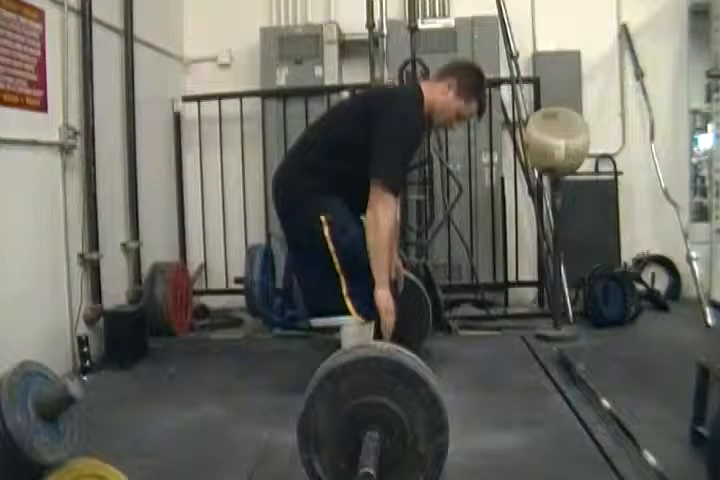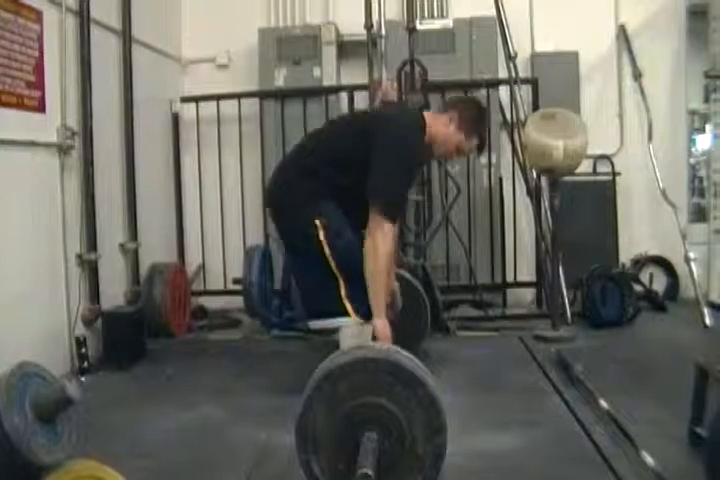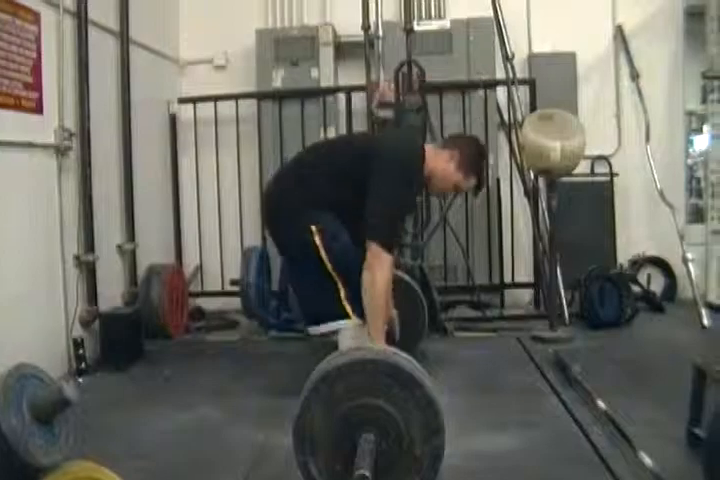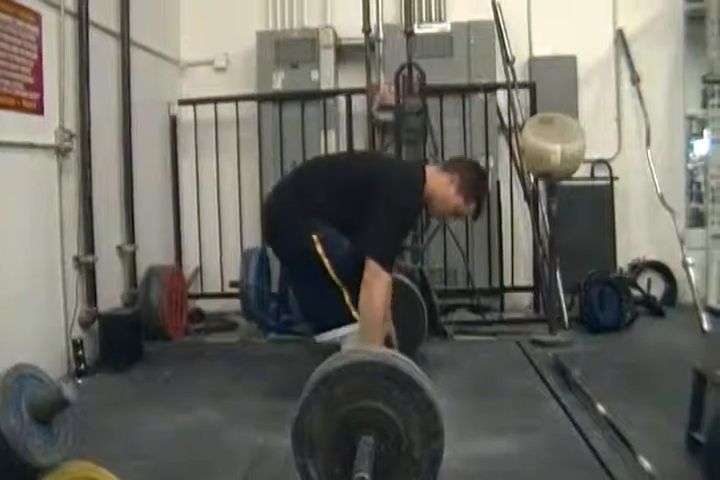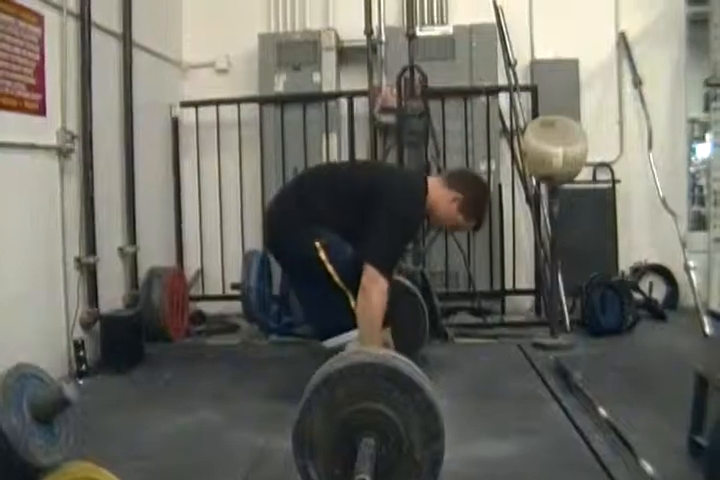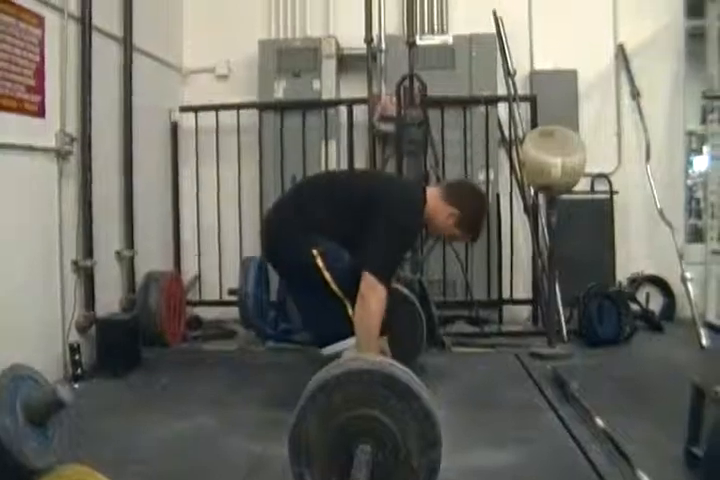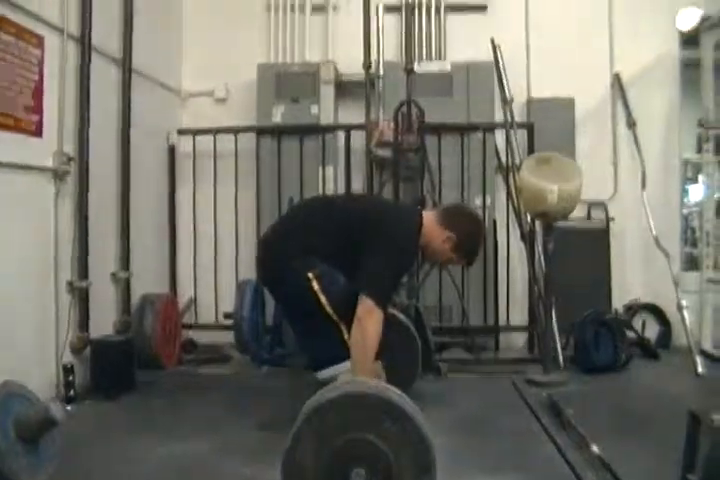
dt=0.1s
person 1, frame 1
left shoulder: (405, 107)
right shoulder: (402, 113)
left elbow: (388, 196)
right elbow: (381, 203)
left wrist: (392, 251)
right wrist: (382, 285)
left hip: (316, 190)
right hip: (307, 191)
left knee: (359, 291)
right knee: (355, 305)
person 1, frame 2
left shoulder: (405, 130)
right shoulder: (402, 138)
left elbow: (388, 220)
right elbow: (379, 230)
left wrist: (389, 273)
right wrist: (379, 315)
left hip: (308, 194)
right hip: (302, 195)
left knee: (358, 294)
right knee: (352, 308)
person 1, frame 3
left shoulder: (406, 162)
right shoulder: (402, 171)
left elbow: (382, 247)
right elbow: (377, 260)
left wrist: (387, 302)
right wrist: (377, 343)
left hip: (299, 204)
right hip: (294, 205)
left knee: (364, 300)
right knee: (352, 311)
person 1, frame 4
left shoulder: (406, 181)
right shoulder: (403, 190)
left elbow: (380, 267)
right elbow: (375, 277)
left wrist: (384, 319)
left hip: (295, 214)
right hip: (294, 216)
right knee: (356, 320)
person 1, frame 5
left shoulder: (408, 191)
right shoulder: (404, 204)
left elbow: (376, 274)
right elbow: (372, 285)
left wrist: (379, 330)
left hip: (294, 219)
right hip: (296, 223)
right knee: (359, 324)
person 1, frame 6
left shoulder: (406, 200)
right shoulder: (402, 212)
left elbow: (374, 283)
right elbow: (371, 292)
left wrist: (376, 339)
left hip: (293, 227)
right hip: (294, 231)
right knee: (356, 330)
person 1, frame 7
left shoulder: (403, 225)
right shoulder: (400, 238)
left elbow: (368, 307)
right elbow: (367, 316)
left wrist: (370, 366)
left hip: (288, 250)
right hip: (289, 254)
right knee: (350, 355)
